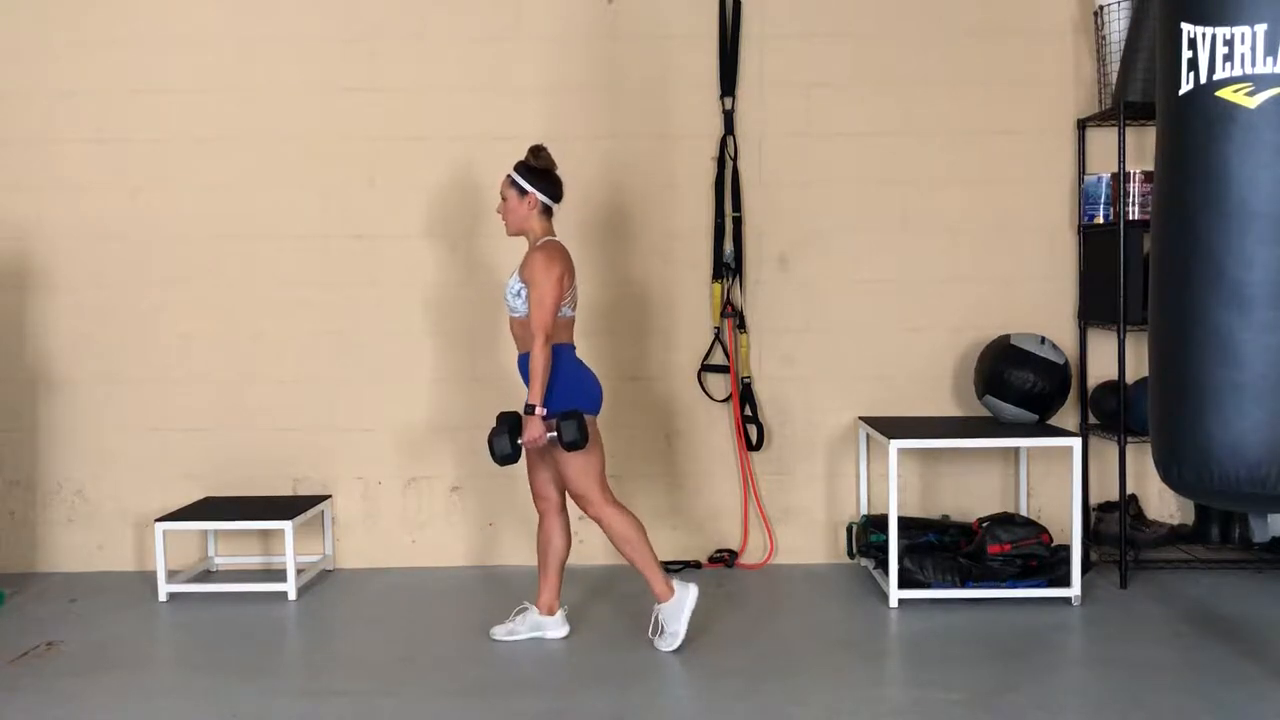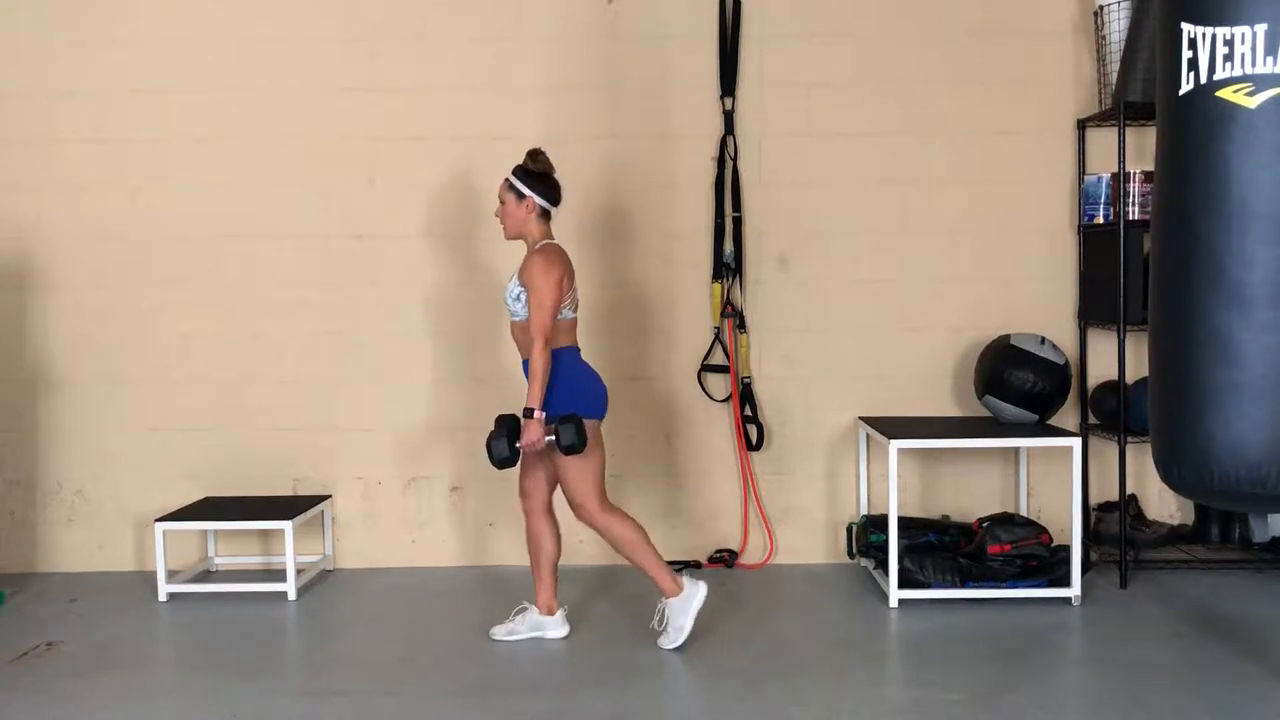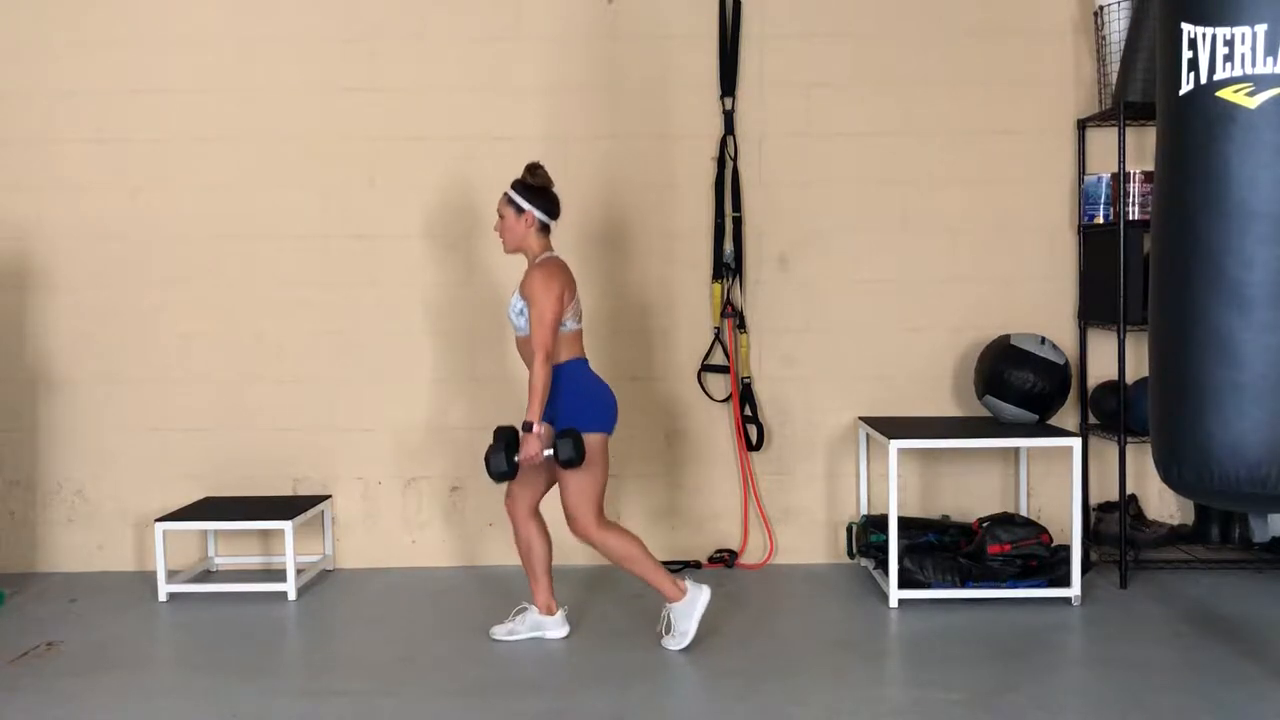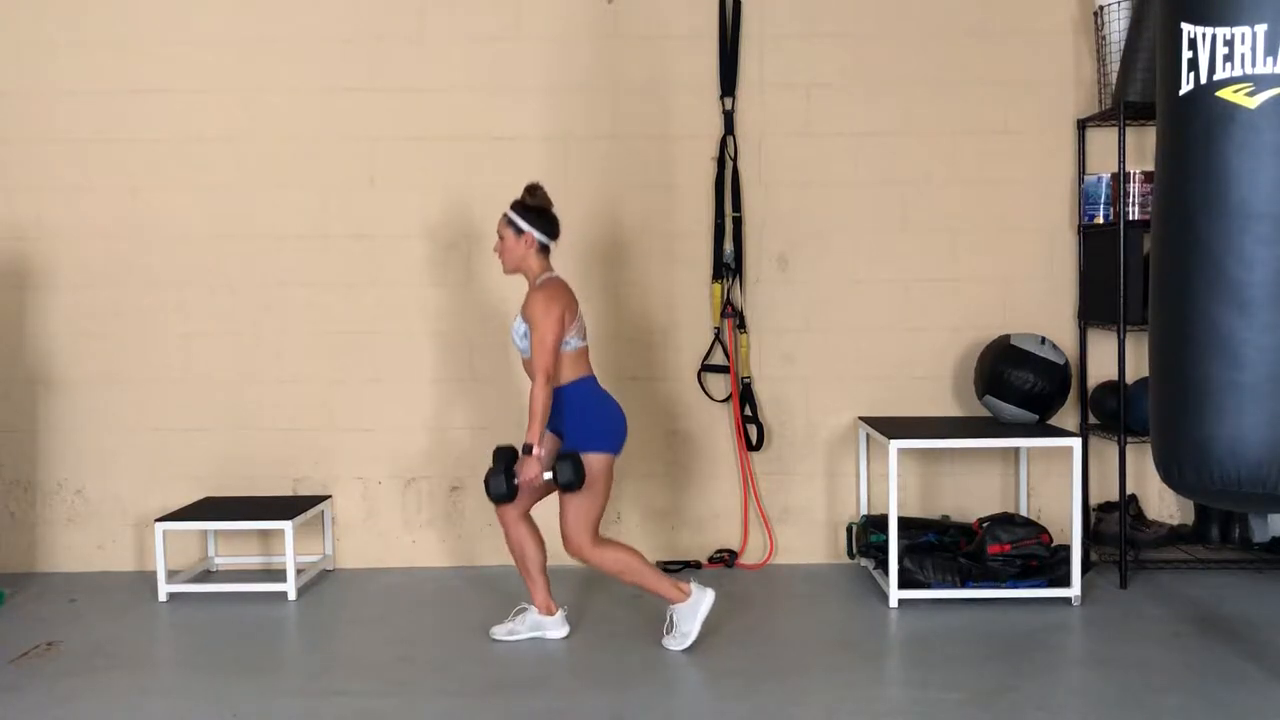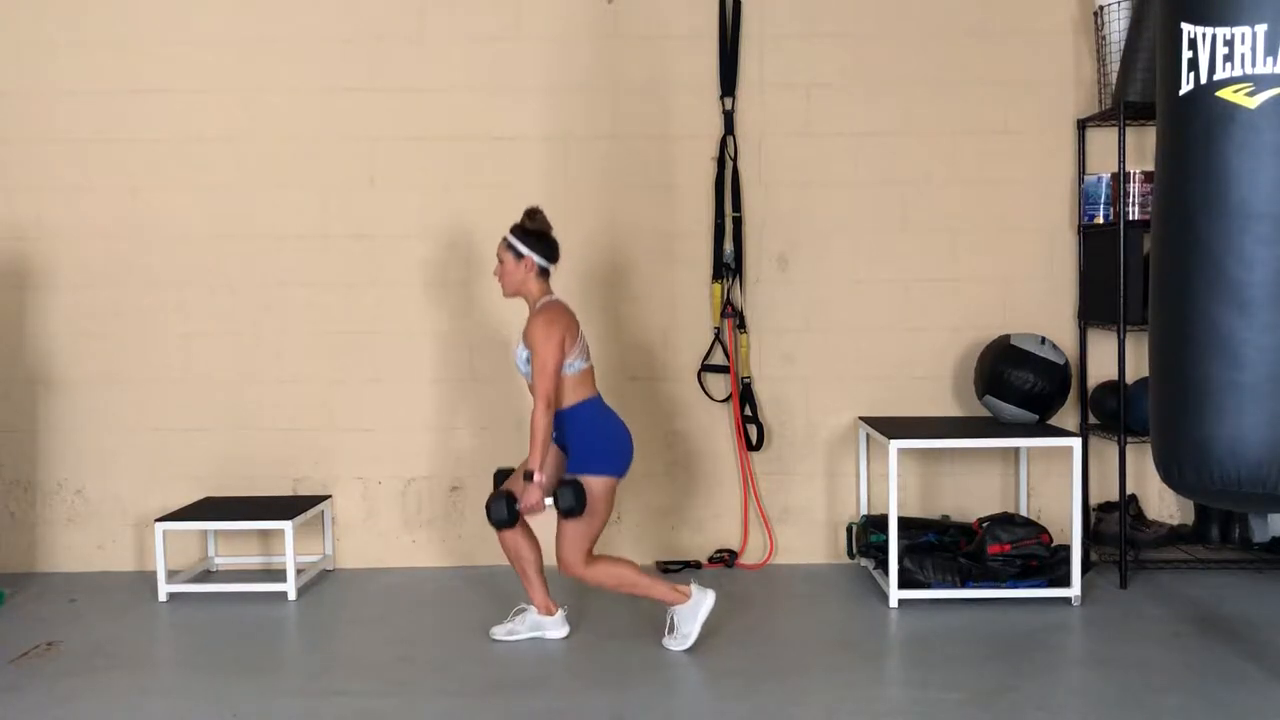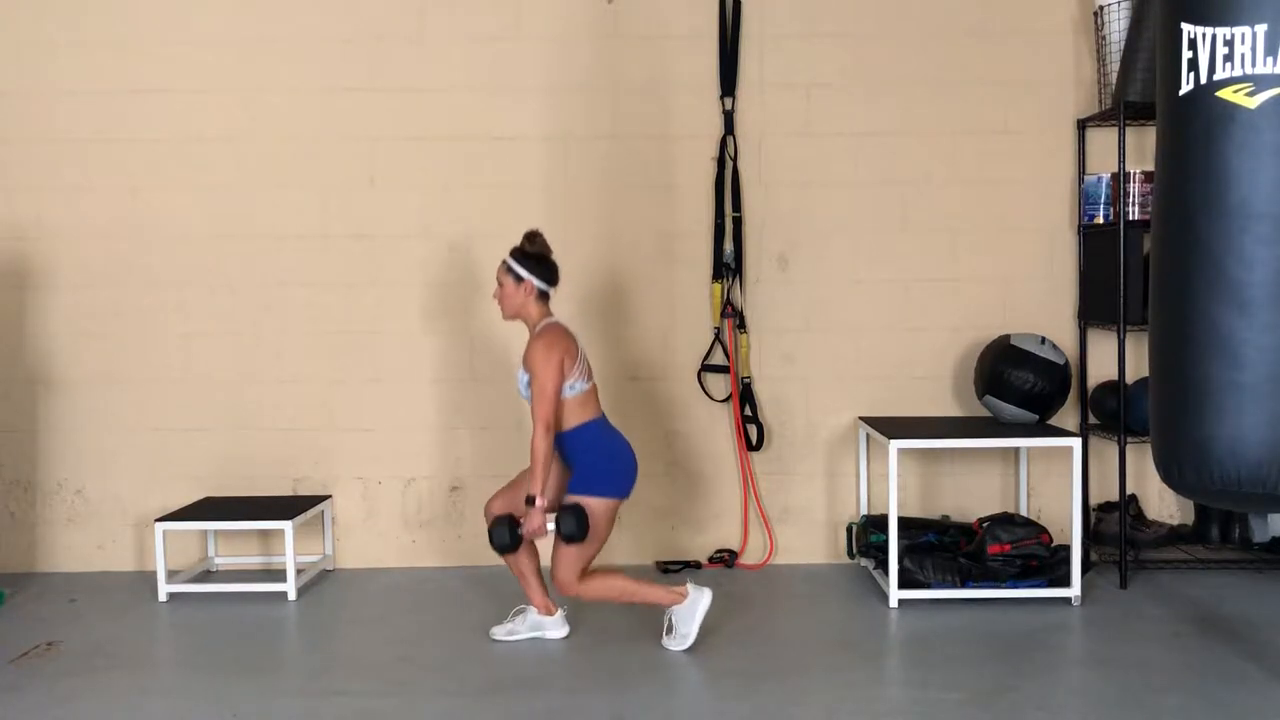
dt=0.1s
person 1, frame 1
left shoulder: (543, 256)
right shoulder: (545, 254)
left elbow: (540, 337)
left wrist: (534, 409)
right wrist: (538, 406)
left hip: (562, 387)
right hip: (555, 388)
left knee: (594, 499)
right knee: (548, 500)
left ankle: (670, 596)
right ankle: (546, 612)
person 1, frame 2
left shoulder: (542, 259)
right shoulder: (545, 257)
left elbow: (541, 341)
left wrist: (533, 413)
right wrist: (538, 409)
left hip: (566, 389)
right hip: (558, 389)
left knee: (590, 507)
right knee: (533, 500)
left ankle: (677, 591)
right ankle: (546, 612)
person 1, frame 3
left shoulder: (543, 273)
right shoulder: (544, 271)
left elbow: (542, 356)
left wrist: (532, 426)
right wrist: (539, 421)
left hip: (577, 401)
right hip: (564, 401)
left knee: (586, 521)
right knee: (520, 500)
left ankle: (683, 595)
right ankle: (546, 613)
person 1, frame 4
left shoulder: (544, 294)
right shoulder: (547, 290)
left elbow: (543, 377)
left wrist: (533, 449)
right wrist: (539, 443)
left hip: (587, 419)
right hip: (571, 418)
left knee: (581, 542)
right knee: (509, 505)
left ankle: (685, 597)
right ankle: (545, 613)
person 1, frame 5
left shoulder: (544, 320)
right shoulder: (549, 313)
left elbow: (544, 404)
left wrist: (536, 476)
right wrist: (539, 468)
left hip: (595, 441)
right hip: (577, 437)
left knee: (573, 561)
left ankle: (686, 598)
right ankle: (545, 613)
person 1, frame 6
left shoulder: (544, 343)
right shoulder: (550, 334)
left elbow: (544, 427)
left wrist: (537, 502)
right wrist: (537, 492)
left hip: (599, 461)
right hip: (582, 455)
left knee: (569, 580)
right knee: (498, 512)
left ankle: (682, 598)
right ankle: (544, 614)
